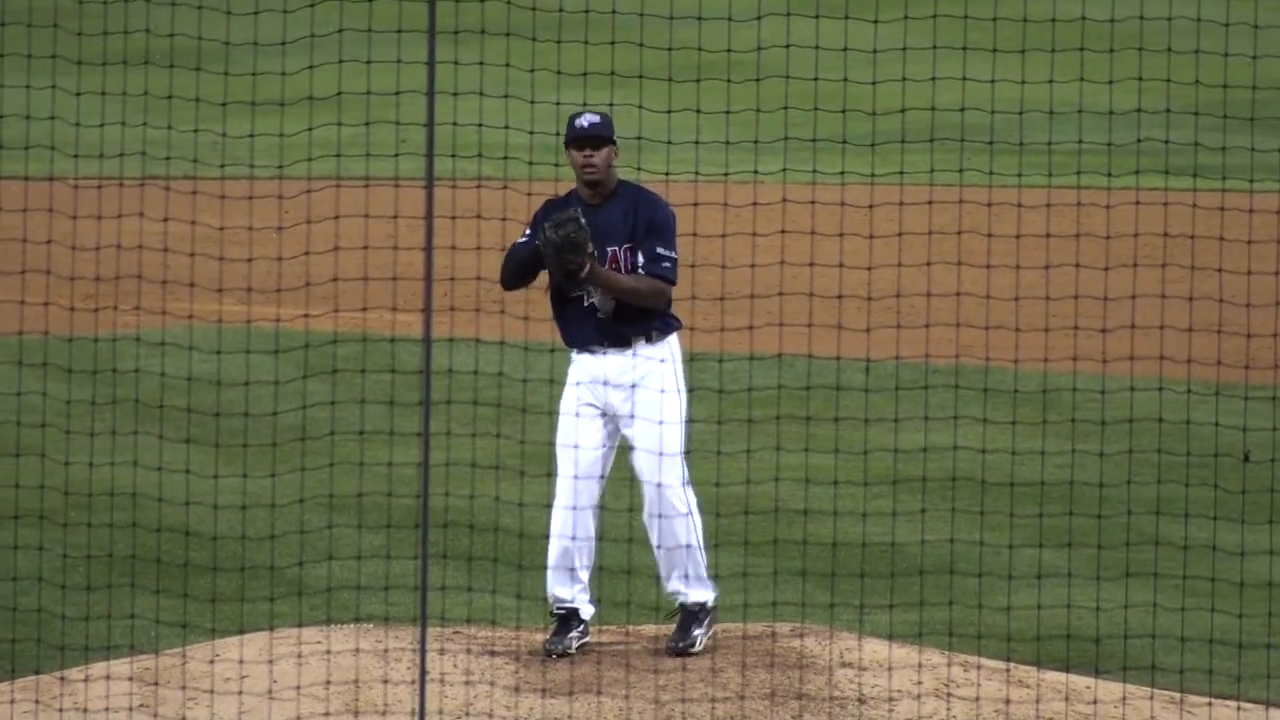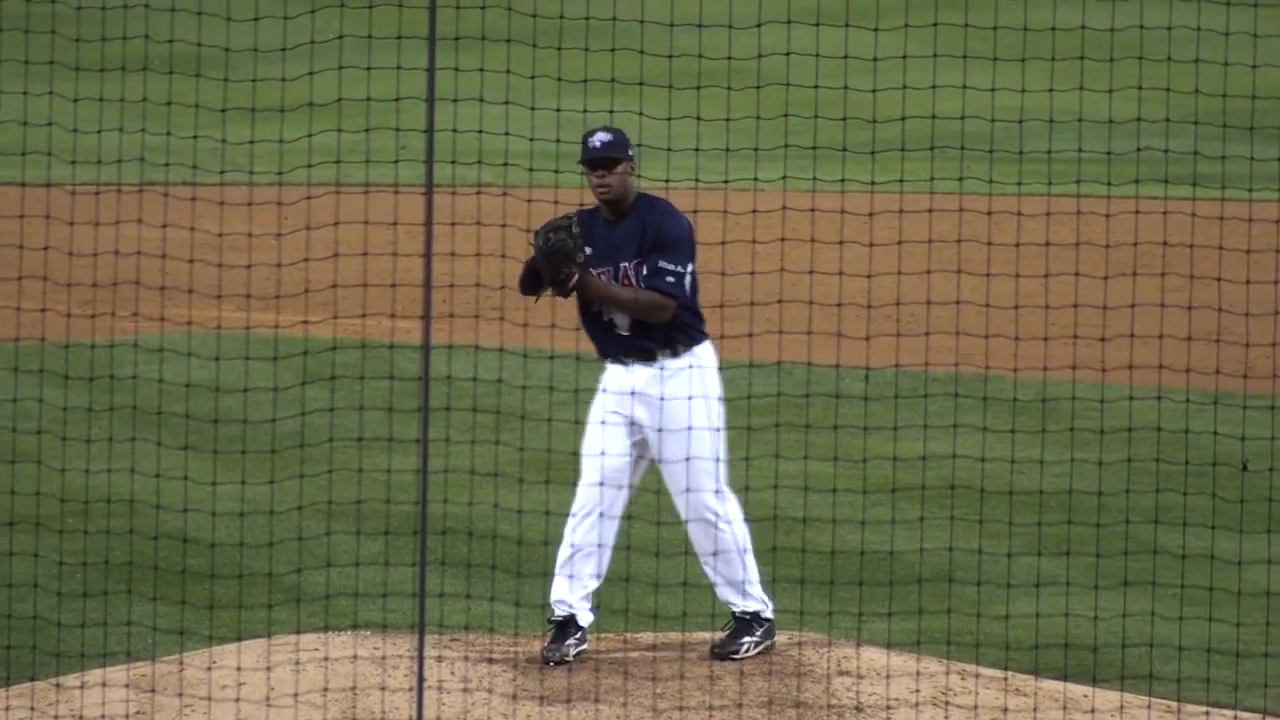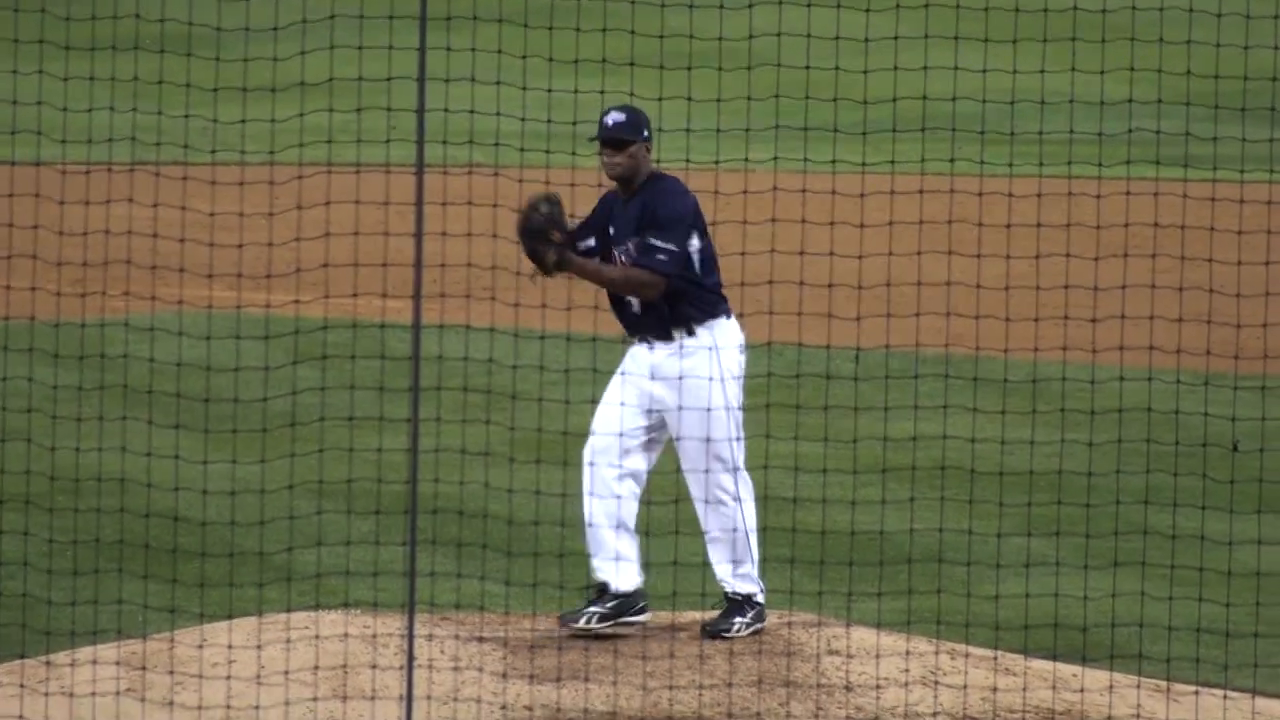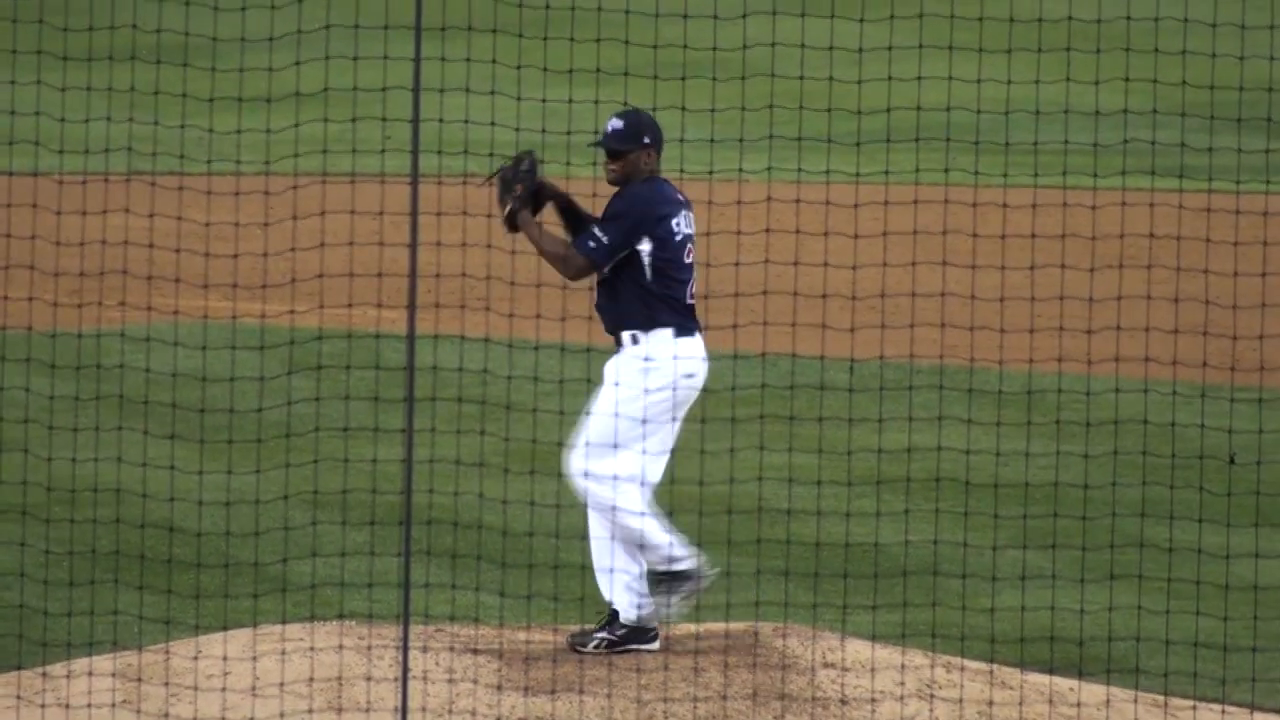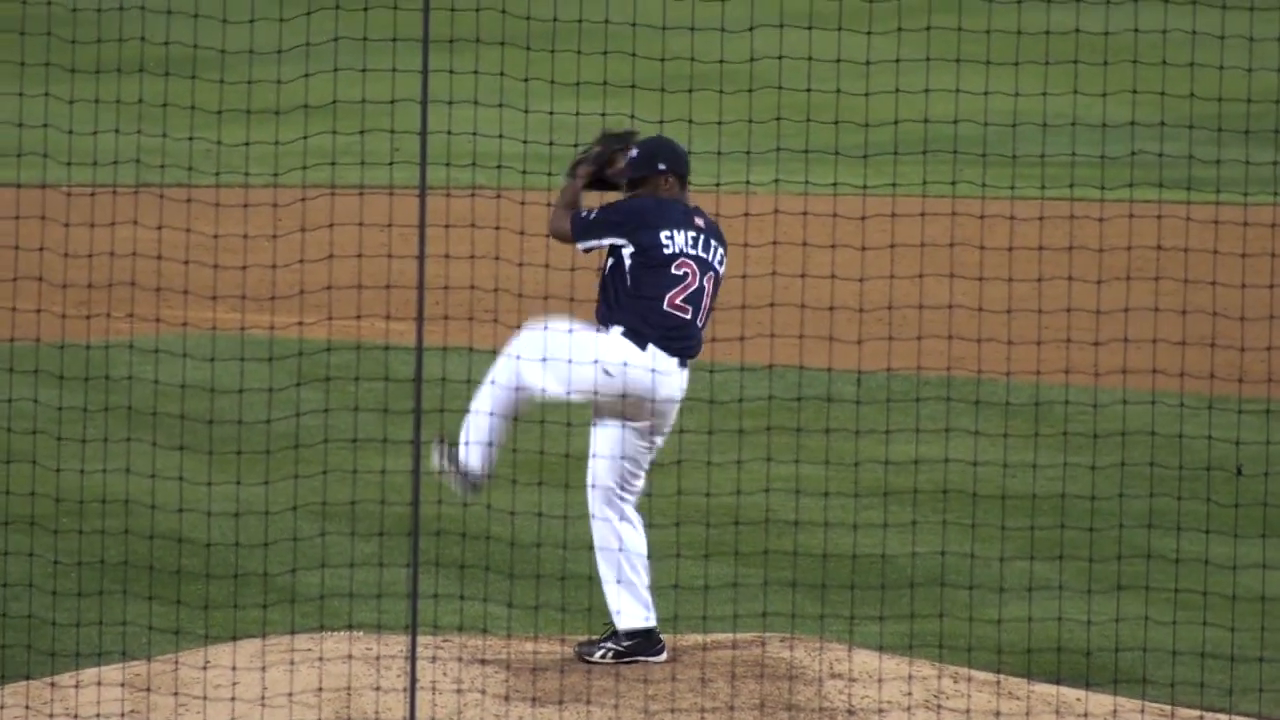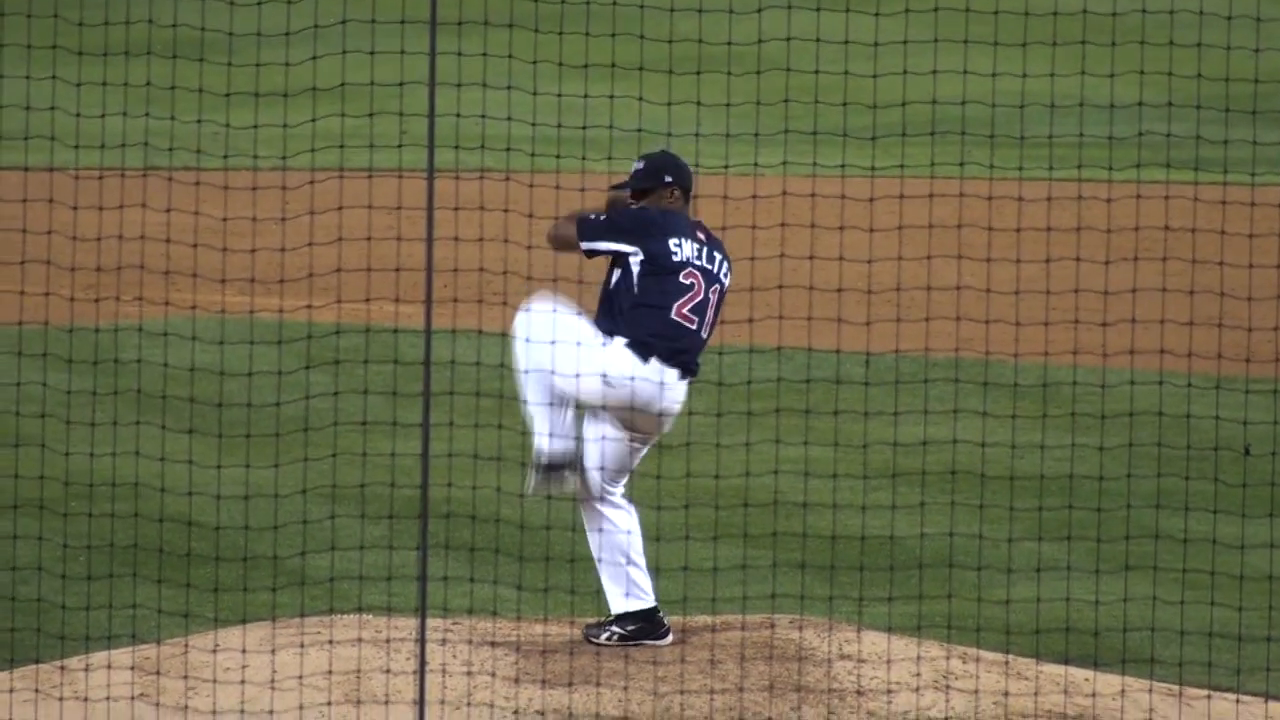
dt=0.3s
person 1, frame 1
left shoulder: (649, 209)
right shoulder: (554, 213)
left elbow: (656, 292)
right elbow: (509, 277)
left wrist: (590, 271)
right wrist: (540, 249)
left hip: (649, 359)
right hip: (587, 365)
left knee: (664, 482)
right knee: (575, 488)
left ankle: (694, 602)
right ankle: (571, 611)
person 1, frame 2
left shoulder: (666, 223)
right shoulder: (582, 227)
left elbow: (661, 306)
right elbow: (529, 285)
left wrist: (588, 284)
left hip: (681, 371)
right hip: (619, 376)
left knee: (703, 496)
right knee: (595, 495)
left ankle: (753, 614)
right ankle: (570, 617)
person 1, frame 3
left shoulder: (670, 200)
right shoulder: (616, 205)
left elbow: (649, 282)
right elbow: (584, 251)
left wrist: (569, 262)
left hip: (703, 346)
right hip: (649, 350)
left knee: (716, 476)
right knee: (607, 460)
left ankle: (746, 597)
right ankle: (618, 590)
person 1, frame 4
left shoulder: (639, 200)
right shoulder: (663, 200)
left elbow: (577, 263)
right elbow: (596, 242)
left wrist: (528, 224)
right wrist: (558, 200)
left hip: (657, 357)
right hip: (645, 357)
left knee: (591, 468)
right knee: (617, 481)
left ankle: (674, 563)
right ankle: (631, 618)
person 1, frame 5
left shoulder: (644, 214)
right shoulder: (713, 237)
left elbow: (561, 227)
left wrist: (578, 179)
right wrist: (620, 176)
left hip: (618, 361)
right hip: (666, 385)
left knee: (527, 343)
right knee: (614, 501)
left ankle: (471, 460)
right ankle: (636, 630)
person 1, frame 6
left shoulder: (648, 224)
right shoulder: (717, 257)
left elbow: (561, 234)
left wrist: (610, 207)
left hip: (618, 368)
right hip: (667, 394)
left knee: (534, 317)
right knee: (604, 492)
left ankle: (555, 454)
right ankle: (639, 614)
